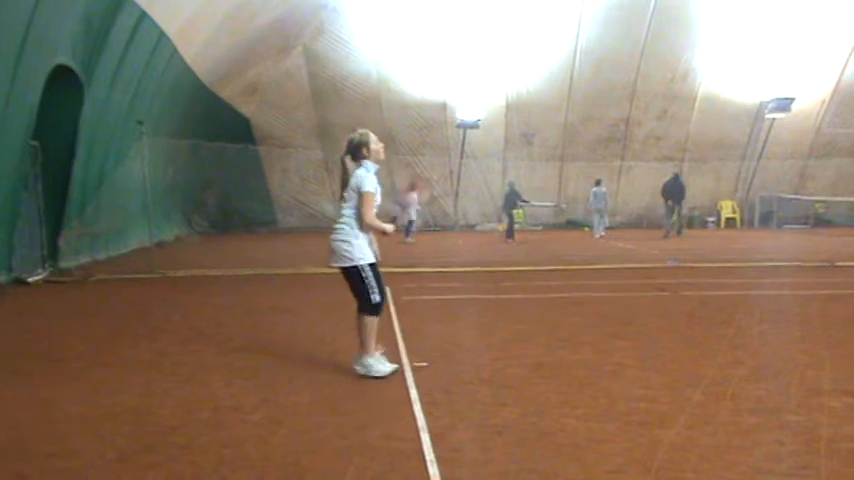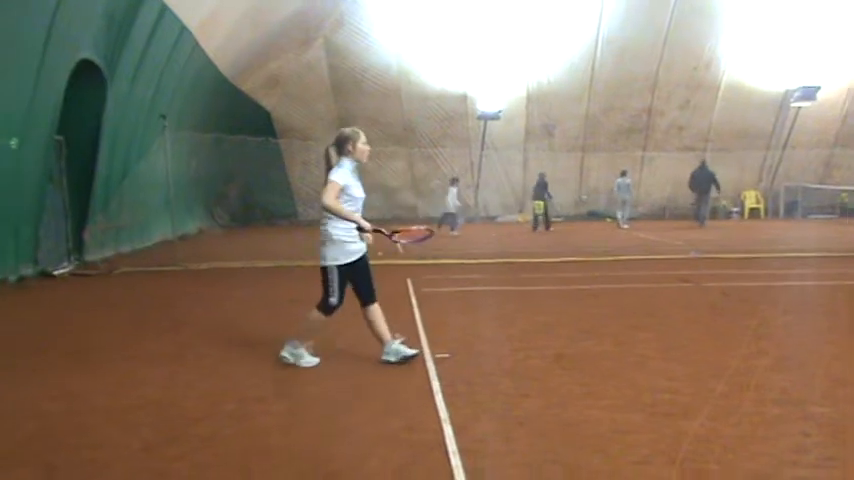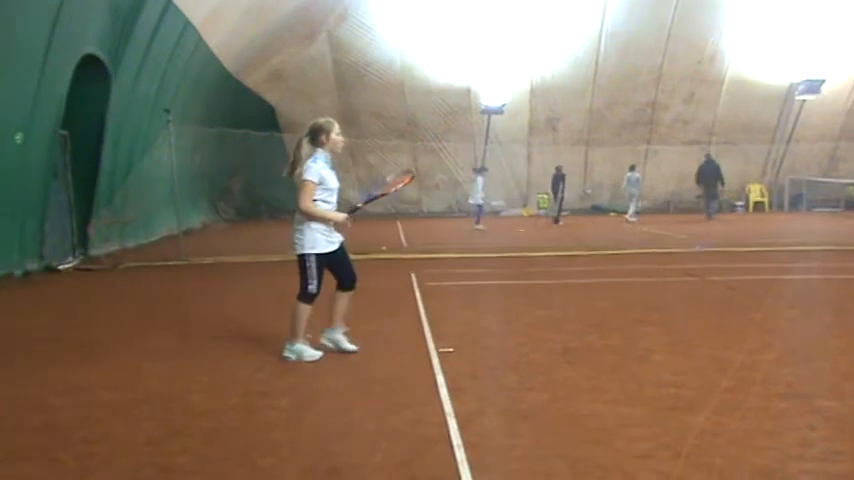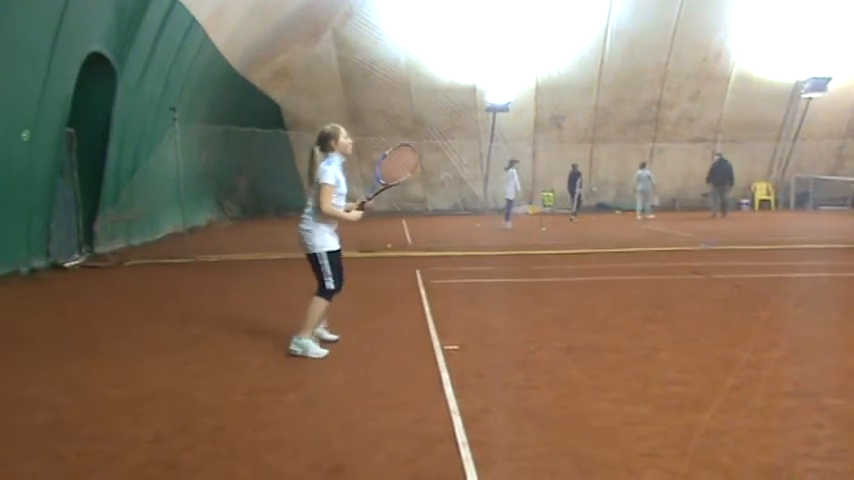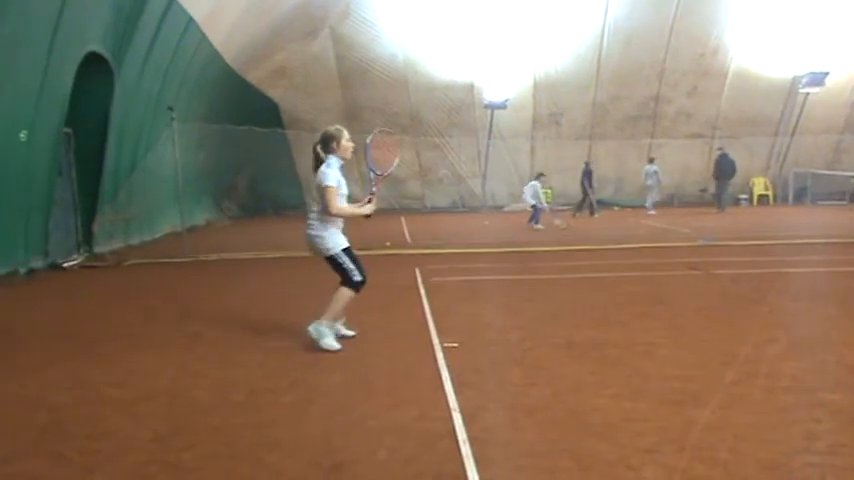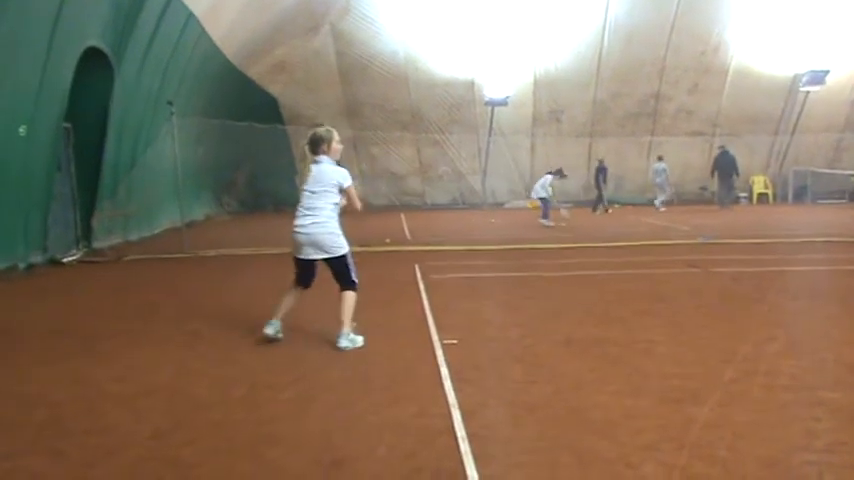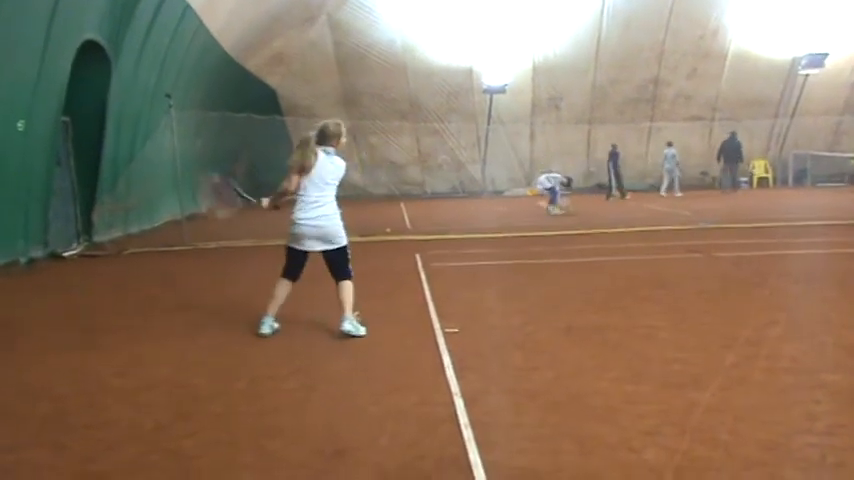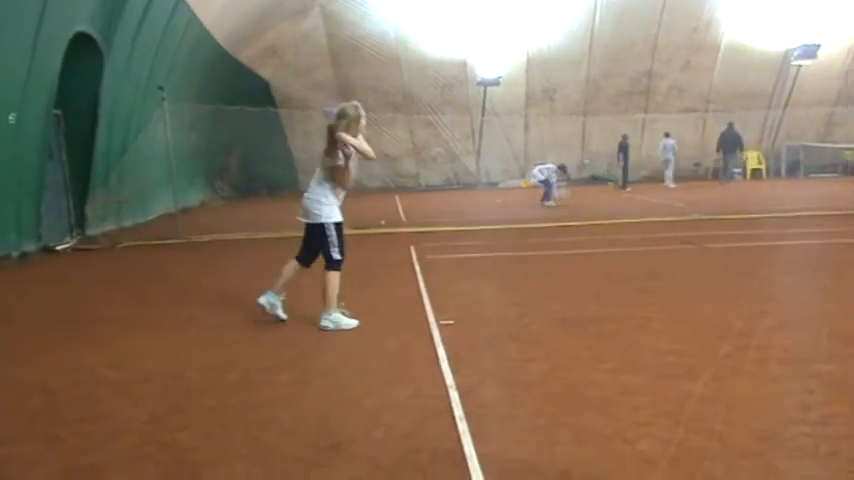
dt=0.4s
person 1, frame 1
left shoulder: (364, 174)
right shoulder: (367, 176)
right elbow: (367, 221)
left wrist: (372, 240)
right wrist: (386, 228)
left hip: (356, 245)
right hip: (351, 246)
left knee: (369, 302)
right knee: (375, 300)
left ankle: (367, 357)
right ankle: (368, 358)
person 1, frame 2
left shoulder: (352, 174)
right shoulder: (339, 173)
right elbow: (327, 203)
left wrist: (362, 230)
right wrist: (359, 221)
left hip: (353, 247)
right hip: (335, 248)
left knee: (368, 297)
right knee: (331, 302)
left ankle: (391, 347)
right ankle: (294, 348)
person 1, frame 3
left shoulder: (326, 164)
right shoulder: (314, 166)
right elbow: (306, 206)
left wrist: (337, 216)
right wrist: (334, 218)
left hip: (329, 236)
right hip: (312, 237)
left knee: (348, 280)
right knee: (311, 290)
left ankle: (335, 334)
right ankle: (294, 345)
person 1, frame 4
left shoulder: (336, 167)
right shoulder: (328, 168)
right elbow: (325, 208)
left wrist: (351, 207)
right wrist: (349, 217)
left hip: (328, 233)
right hip: (317, 234)
left knee: (334, 284)
right knee: (328, 287)
left ankle: (318, 327)
right ankle: (301, 340)
person 1, frame 5
left shoulder: (331, 169)
right shoulder: (331, 171)
right elbow: (333, 209)
left wrist: (360, 205)
right wrist: (363, 211)
left hip: (324, 233)
right hip: (325, 234)
left knee: (350, 278)
right knee: (356, 280)
left ankle: (334, 325)
right ankle: (321, 325)
person 1, frame 6
left shoulder: (304, 172)
right shoulder: (341, 173)
right elbow: (356, 206)
right wrist: (344, 199)
left hip: (302, 234)
right hip: (329, 236)
left knee: (302, 283)
right knee: (349, 284)
left ankle: (274, 324)
right ankle: (346, 335)
person 1, frame 7
left shoulder: (303, 155)
right shoulder: (339, 164)
left elbow: (290, 187)
left wrist: (274, 199)
left hip: (301, 227)
right hip: (330, 228)
left knee: (289, 274)
right knee: (343, 275)
left ankle: (268, 322)
right ankle: (349, 321)
person 1, frame 8
left shoulder: (352, 137)
right shoulder: (336, 145)
left elbow: (370, 155)
right elbow: (345, 184)
left wrist: (352, 143)
right wrist: (350, 157)
left hip: (322, 205)
right hip: (323, 206)
left knee: (305, 256)
right knee: (335, 259)
left ankle: (273, 296)
right ankle: (331, 315)
